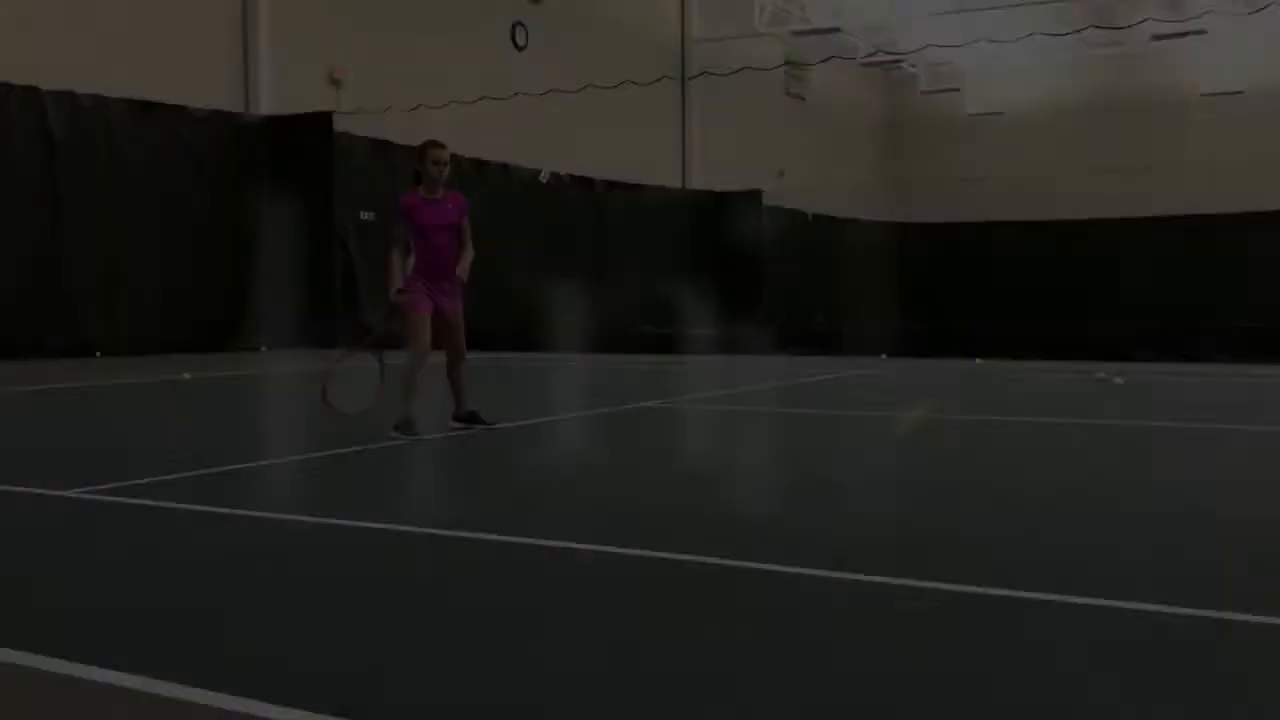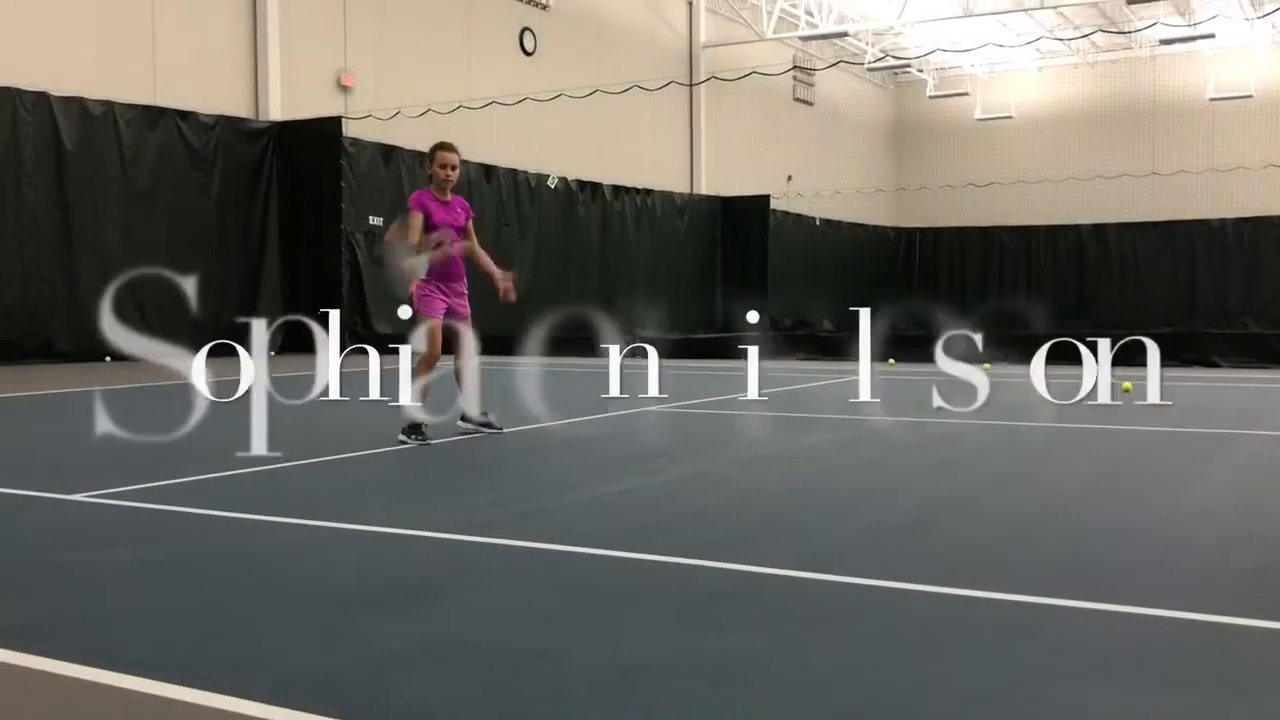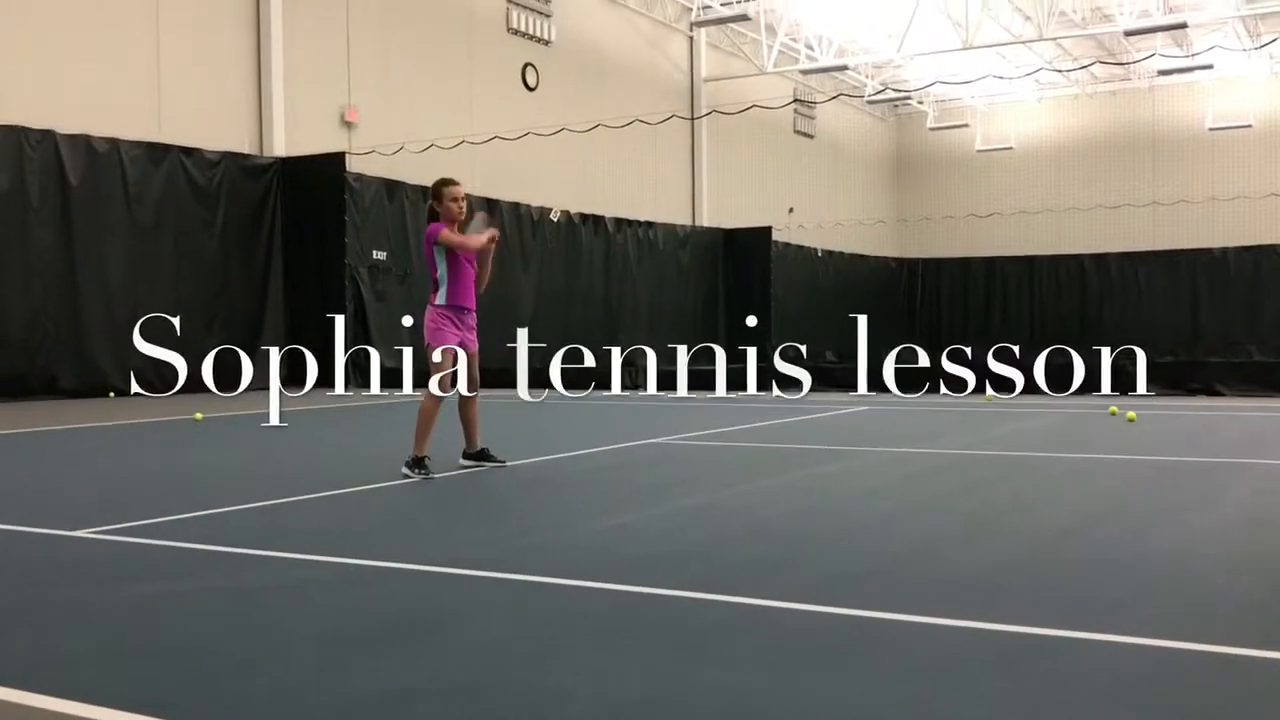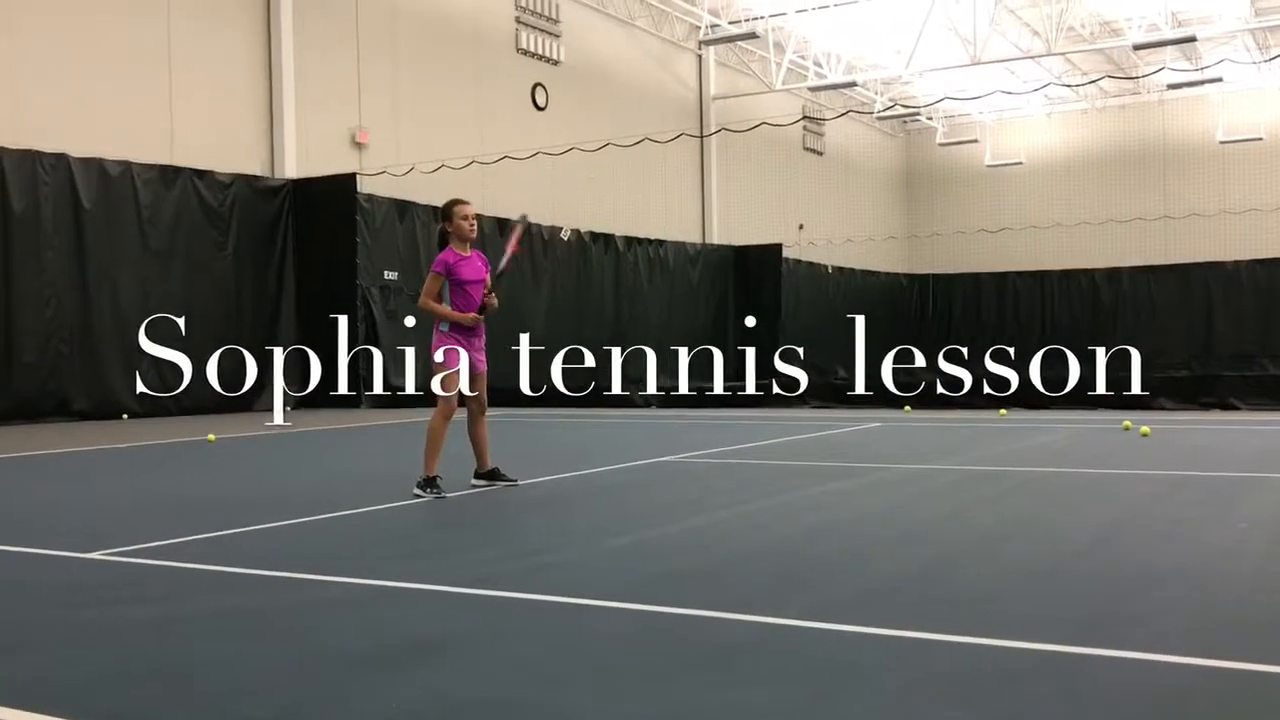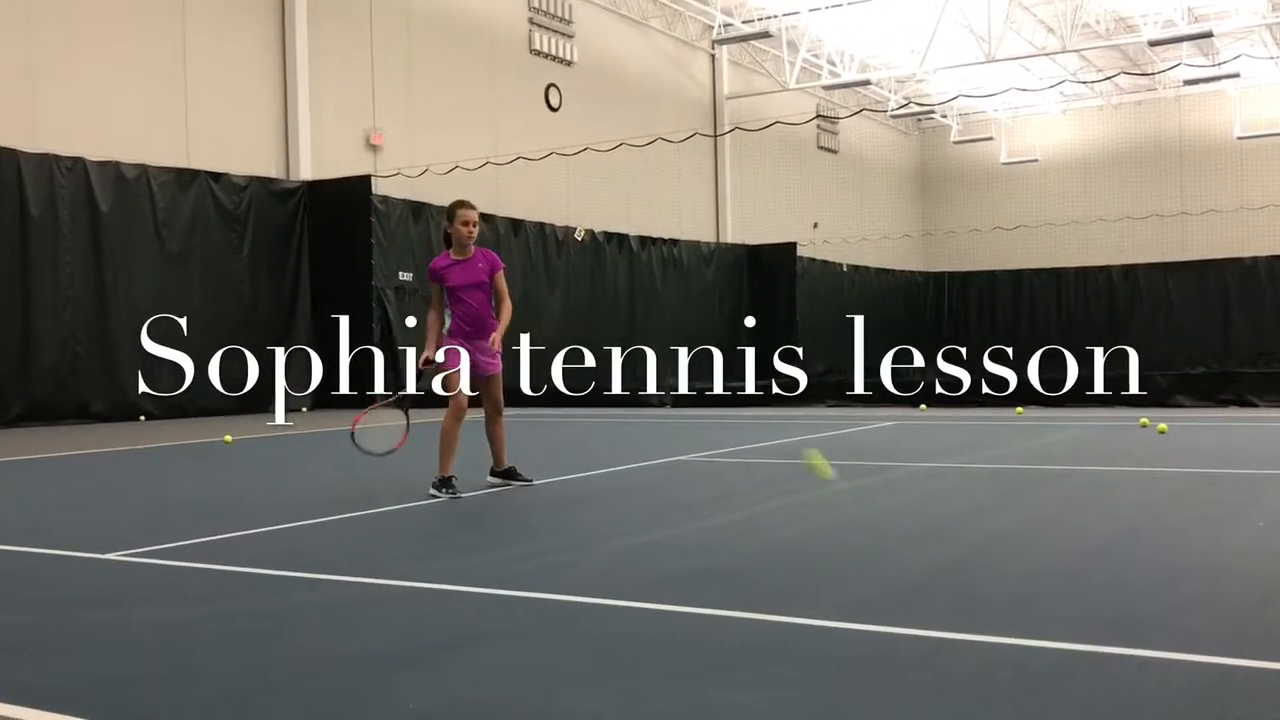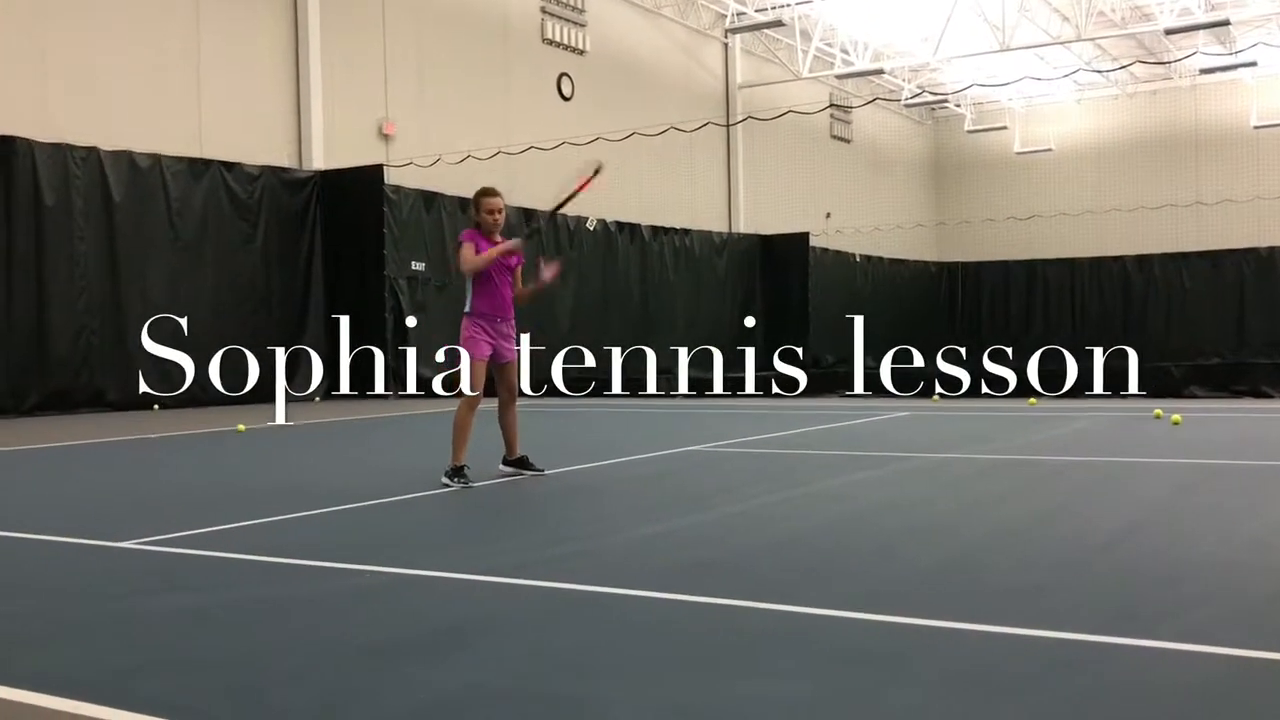
dt=0.7s
person 1, frame 1
left shoulder: (457, 202)
right shoulder: (408, 203)
left elbow: (467, 245)
right elbow: (398, 248)
left wrist: (464, 266)
right wrist: (397, 280)
left hip: (449, 285)
right hip: (419, 284)
left knee: (457, 350)
right knee: (420, 349)
left ankle: (462, 411)
right ankle: (405, 417)
person 1, frame 2
left shoulder: (462, 205)
right shoulder: (419, 200)
left elbow: (475, 249)
right elbow: (412, 244)
left wrist: (497, 274)
right wrist: (434, 244)
left hip: (458, 286)
right hip: (430, 286)
left knee: (466, 351)
right knee: (431, 353)
left ankle: (471, 414)
right ankle: (413, 424)
person 1, frame 3
left shoulder: (467, 243)
right shoulder: (435, 231)
left elbow: (479, 286)
right elbow: (467, 243)
left wrist: (488, 250)
right wrist: (487, 234)
left hip: (467, 317)
right hip: (443, 316)
left knee: (471, 386)
right knee: (440, 387)
left ankle: (473, 450)
right ankle: (416, 458)
person 1, frame 4
left shoulder: (480, 259)
right shoulder: (445, 260)
left elbow: (490, 303)
right elbow: (425, 301)
left wrist: (490, 302)
right wrist: (459, 317)
left hip: (475, 340)
right hip: (450, 340)
left knee: (479, 406)
right knee: (447, 406)
left ankle: (484, 470)
right ankle: (427, 478)
person 1, frame 5
left shoulder: (490, 259)
right shoulder: (438, 266)
left elbow: (505, 302)
right elbow: (435, 310)
left wrist: (499, 333)
right wrist: (429, 347)
left hip: (487, 343)
right hip: (455, 343)
left knee: (495, 408)
right knee: (458, 407)
left ankle: (500, 469)
right ankle: (443, 478)
person 1, frame 6
left shoulder: (513, 251)
right shoulder: (469, 237)
left elbow: (517, 295)
right elbow: (469, 267)
left wrist: (541, 280)
right wrist: (502, 247)
left hip: (505, 326)
right hip: (477, 325)
left knee: (509, 395)
right knee: (472, 396)
left ankle: (513, 457)
right ankle: (455, 467)
